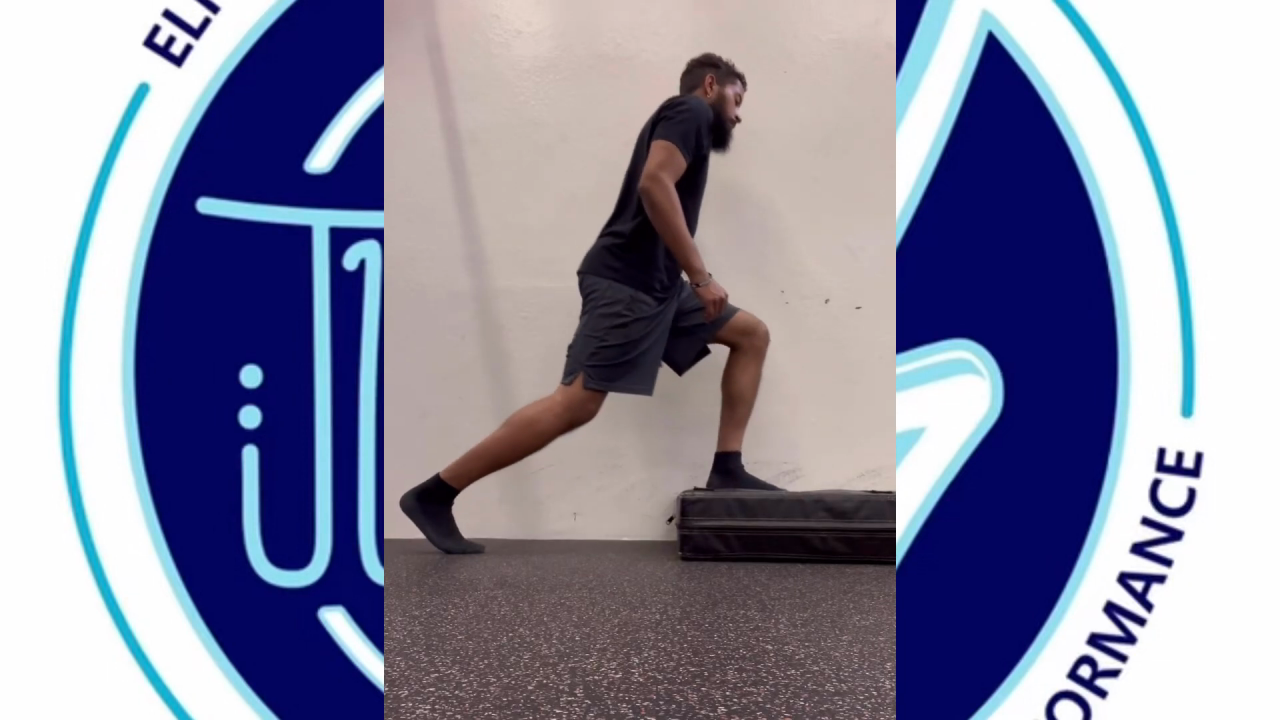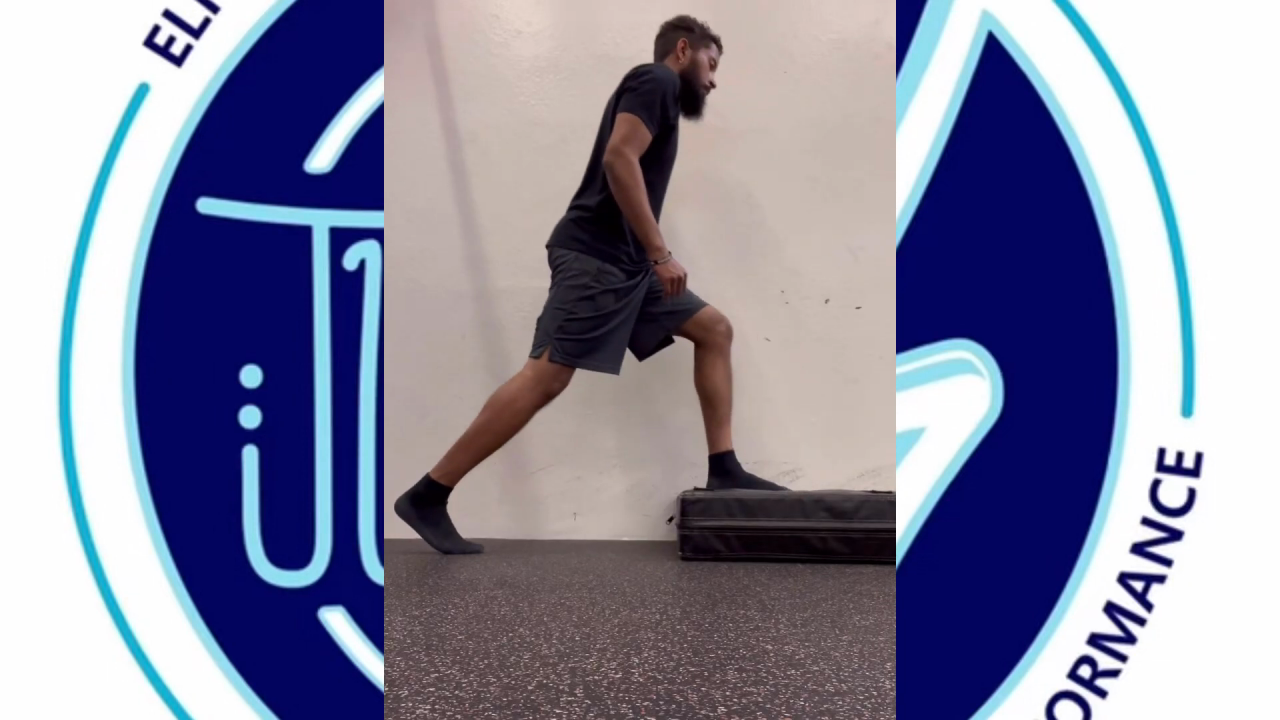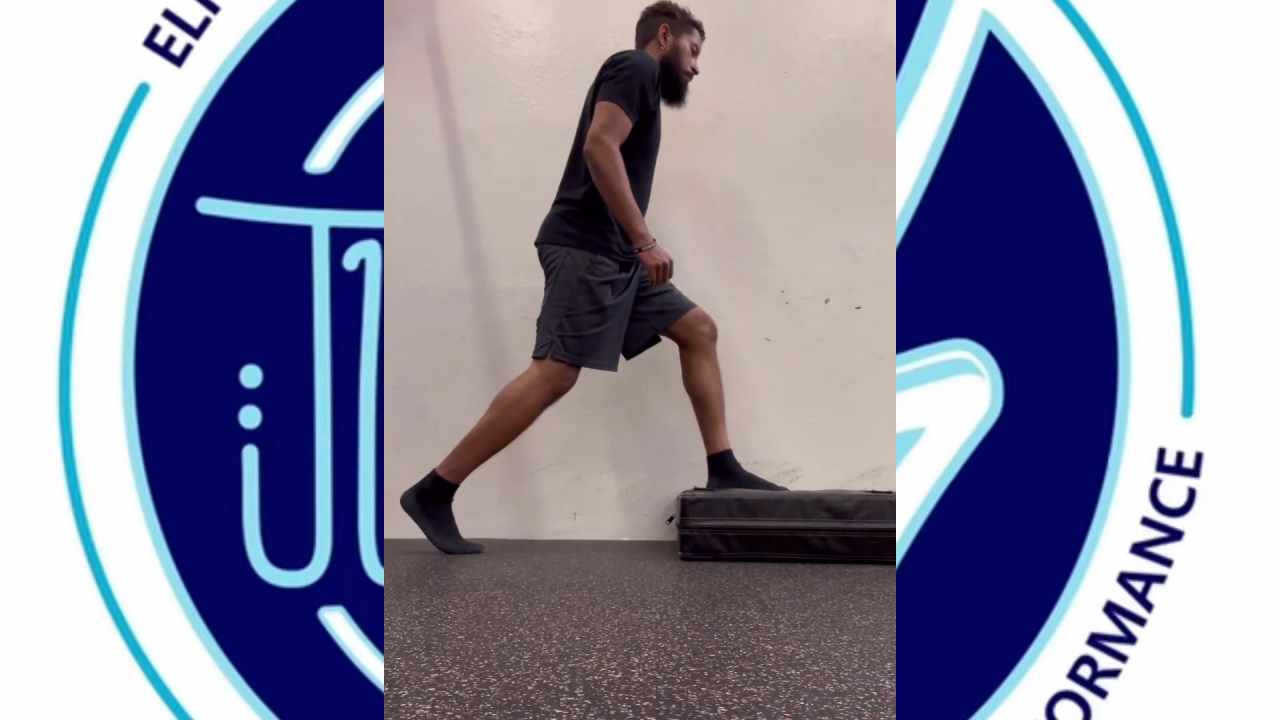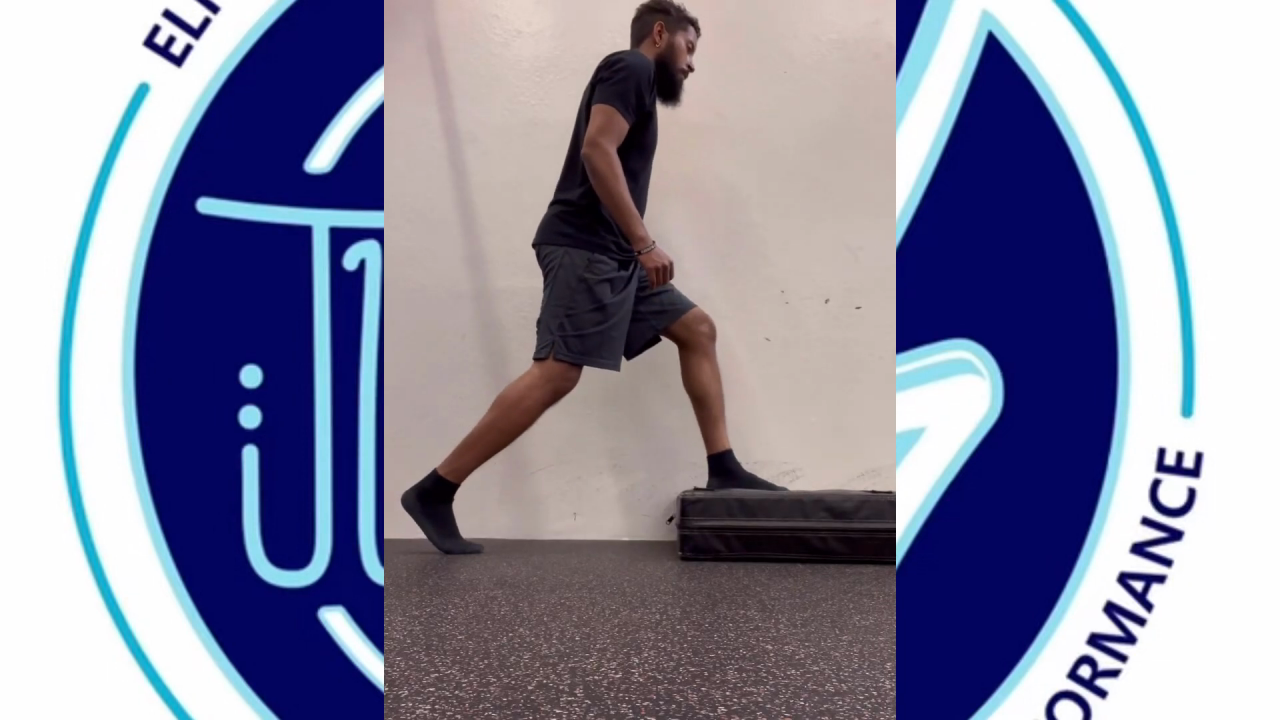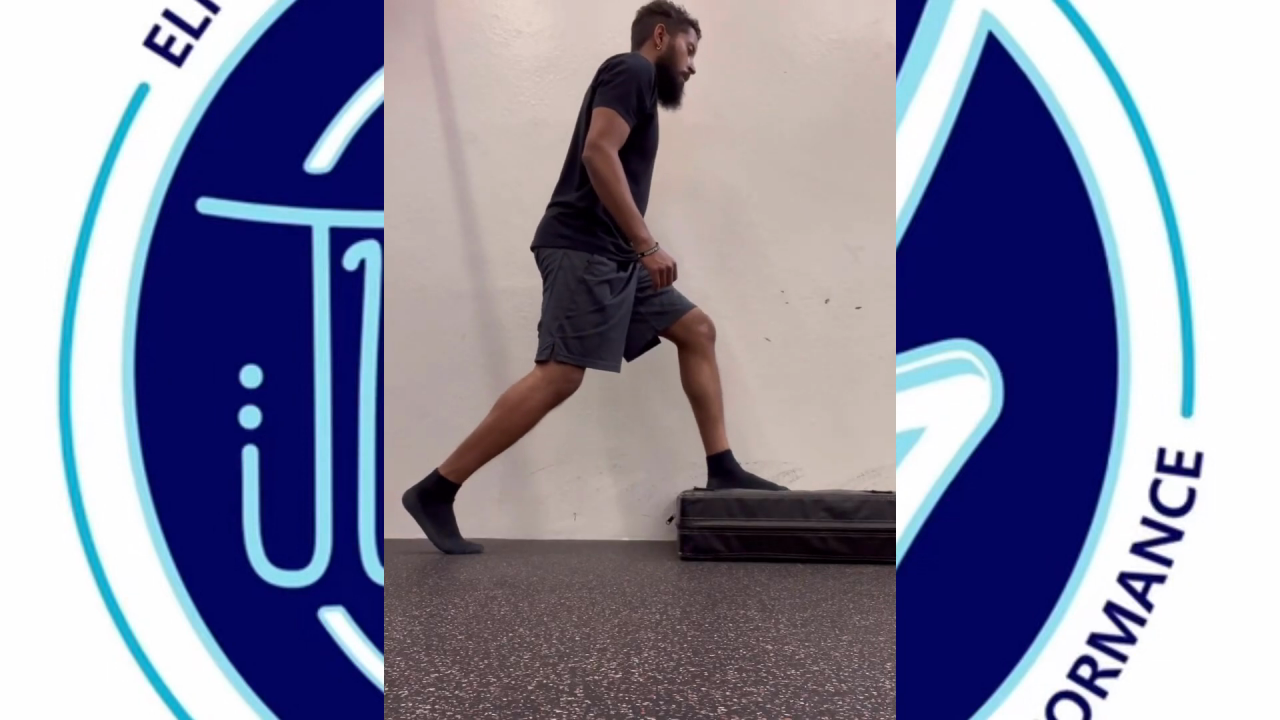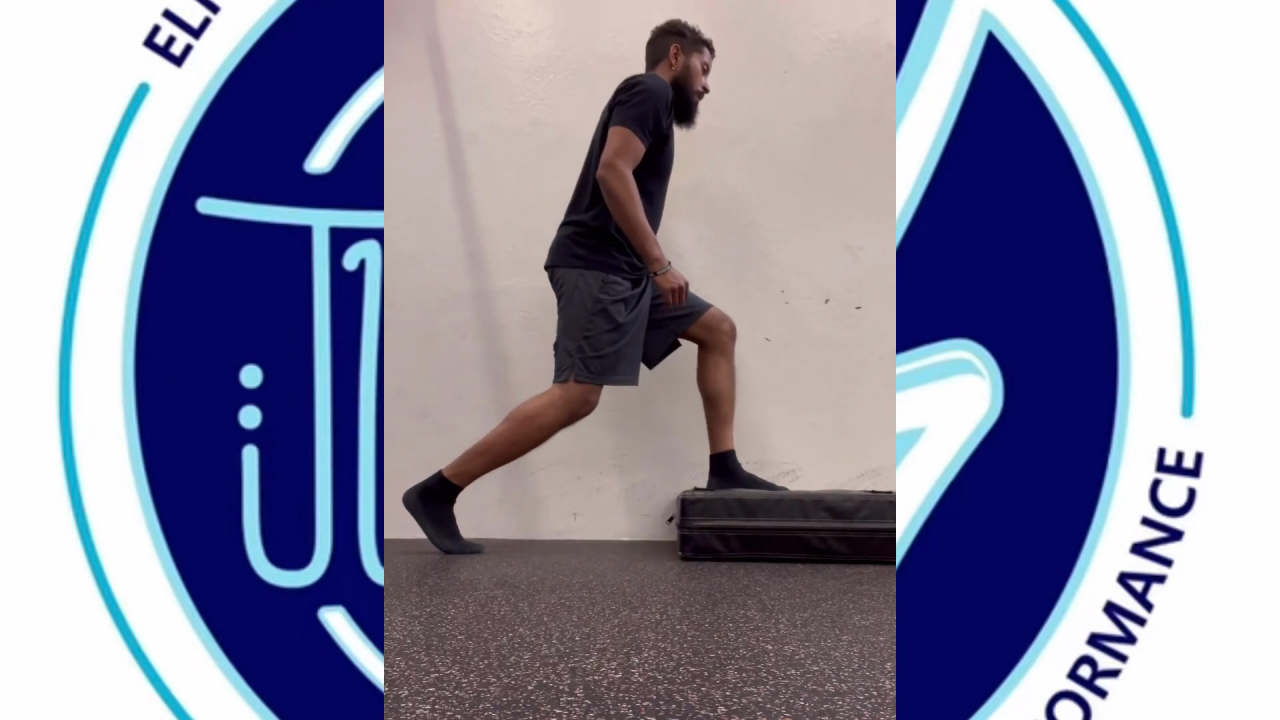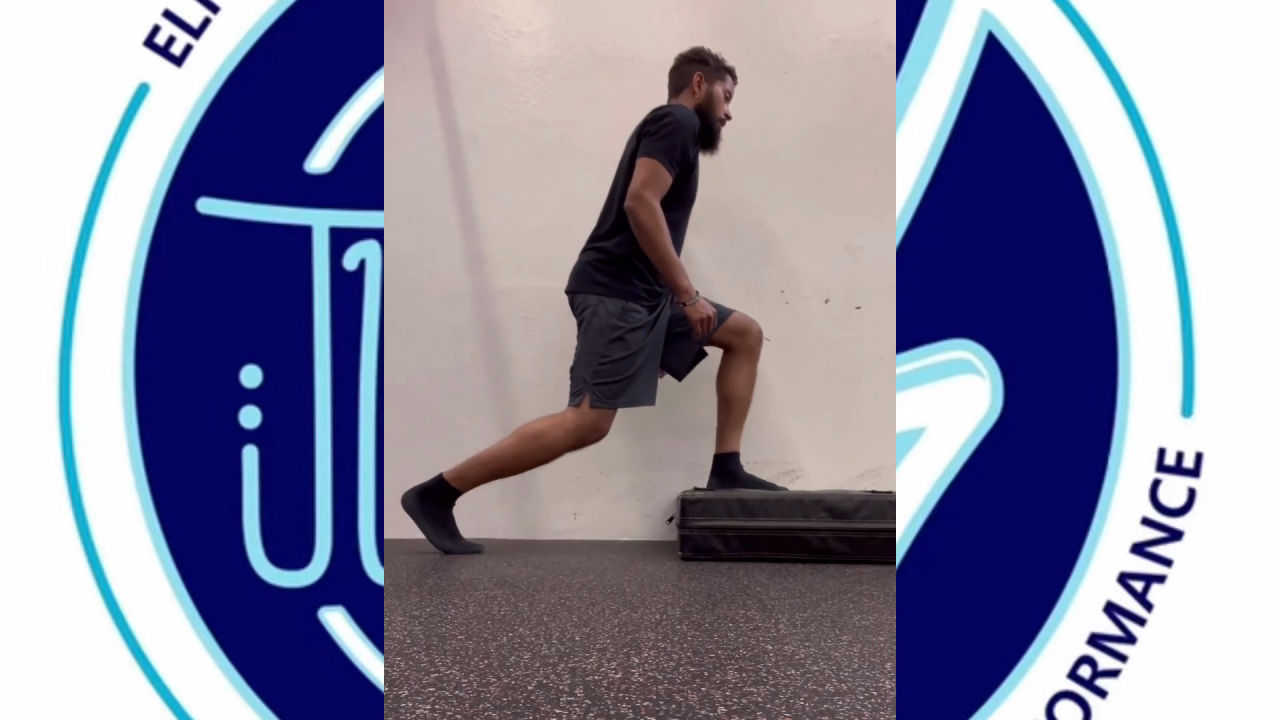
dt=0.3s
person 1, frame 1
left shoulder: (684, 123)
right shoulder: (690, 109)
right elbow: (655, 185)
right wrist: (702, 275)
left hip: (657, 283)
right hip: (628, 281)
left knee: (752, 333)
right knee: (576, 403)
left ankle: (726, 469)
right ankle: (434, 494)
person 1, frame 2
left shoulder: (658, 93)
right shoulder: (656, 79)
right elbow: (618, 158)
right wrist: (661, 253)
left hip: (626, 259)
right hip: (596, 253)
left knee: (714, 330)
right knee: (548, 375)
left ankle: (724, 470)
right ankle: (426, 496)
person 1, frame 3
left shoulder: (641, 81)
right shoulder: (636, 66)
right elbow: (599, 146)
right wrist: (645, 240)
left hip: (614, 253)
right hip: (586, 246)
left knee: (699, 330)
right knee: (554, 373)
left ankle: (723, 469)
right ankle: (433, 493)
person 1, frame 4
left shoulder: (637, 81)
right shoulder: (630, 67)
right elbow: (597, 150)
right wrist: (645, 243)
left hip: (612, 252)
right hip: (585, 246)
left knee: (698, 330)
right knee: (556, 373)
left ankle: (723, 468)
right ankle: (434, 492)
person 1, frame 5
left shoulder: (637, 85)
right shoulder: (632, 70)
right elbow: (598, 153)
right wrist: (647, 244)
left hip: (611, 254)
right hip: (583, 248)
left knee: (697, 331)
right knee: (558, 376)
left ankle: (722, 469)
right ankle: (435, 491)
person 1, frame 6
left shoulder: (651, 102)
right shoulder: (649, 89)
right elbow: (613, 171)
right wrist: (660, 264)
left hip: (623, 269)
right hip: (595, 265)
left knee: (717, 330)
right knee: (576, 395)
left ankle: (724, 470)
right ankle: (435, 493)
person 1, frame 7
left shoulder: (671, 130)
right shoulder: (677, 120)
right elbow: (640, 203)
right wrist: (688, 293)
left hip: (643, 292)
right hip: (617, 290)
left knee: (746, 334)
right knee: (588, 423)
left ankle: (726, 470)
right ankle: (435, 494)
